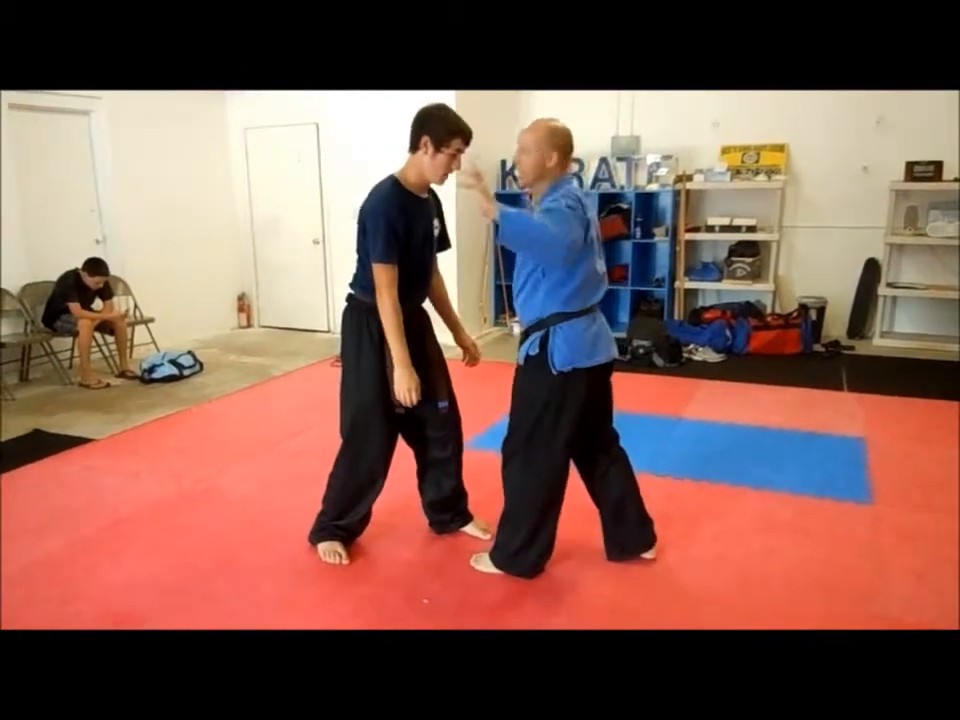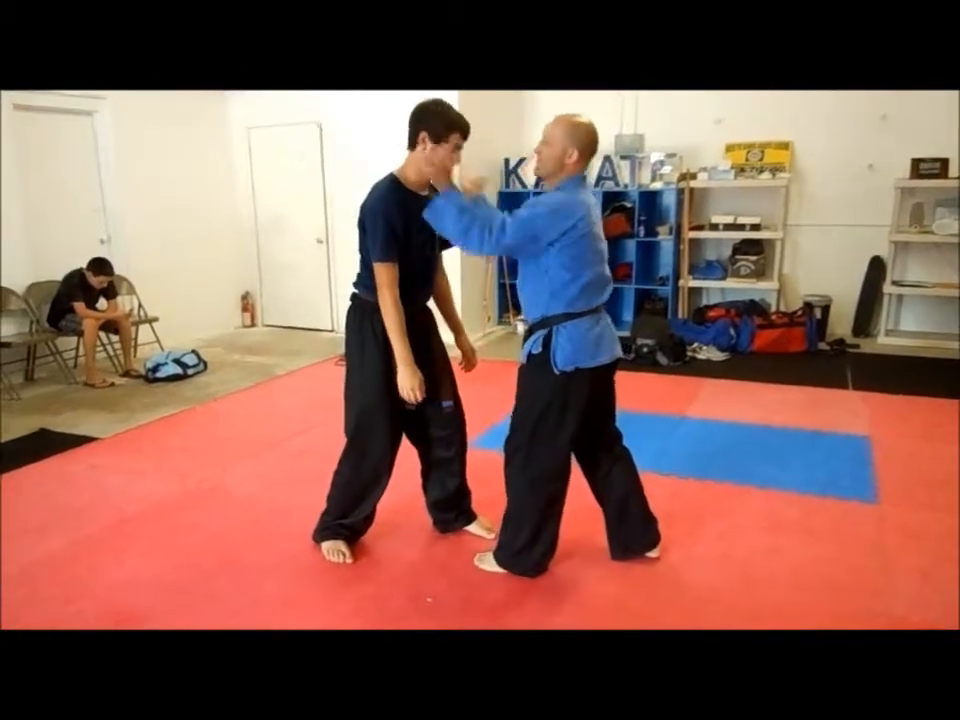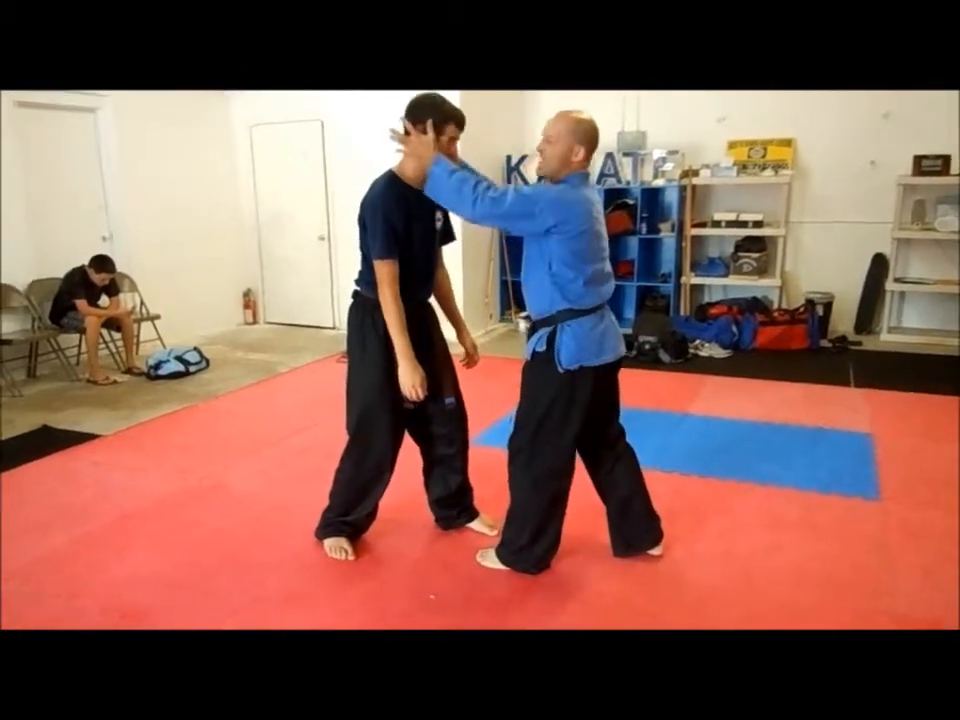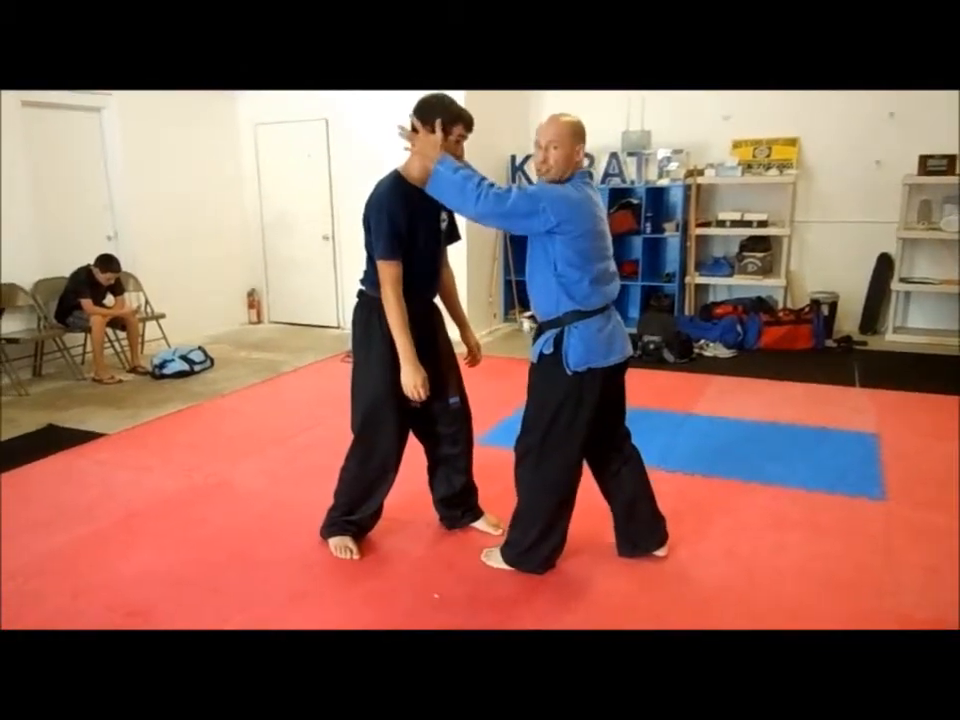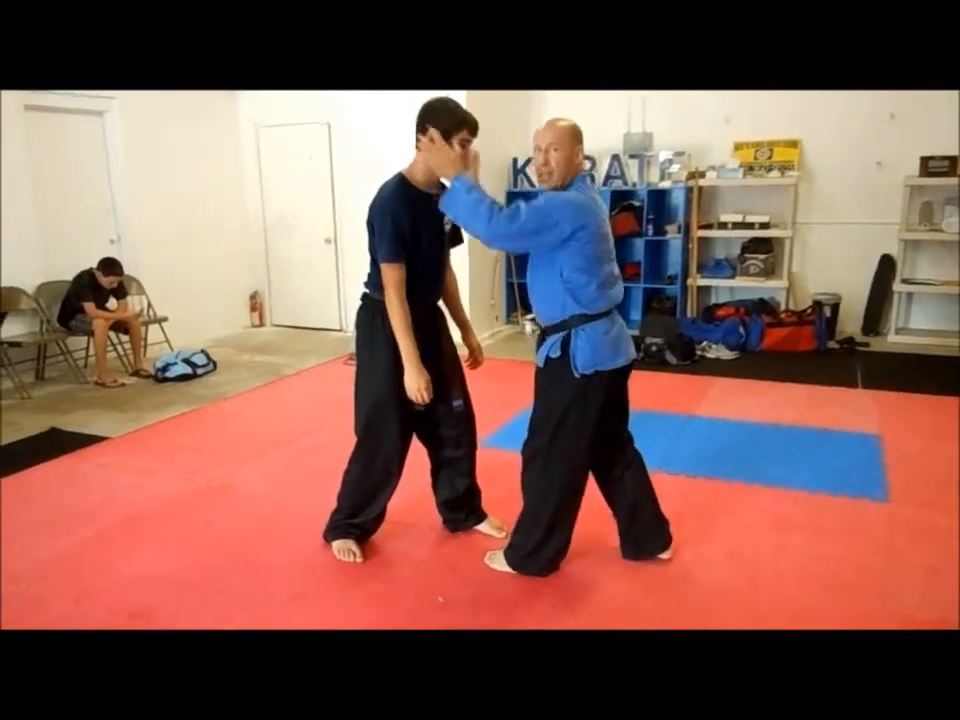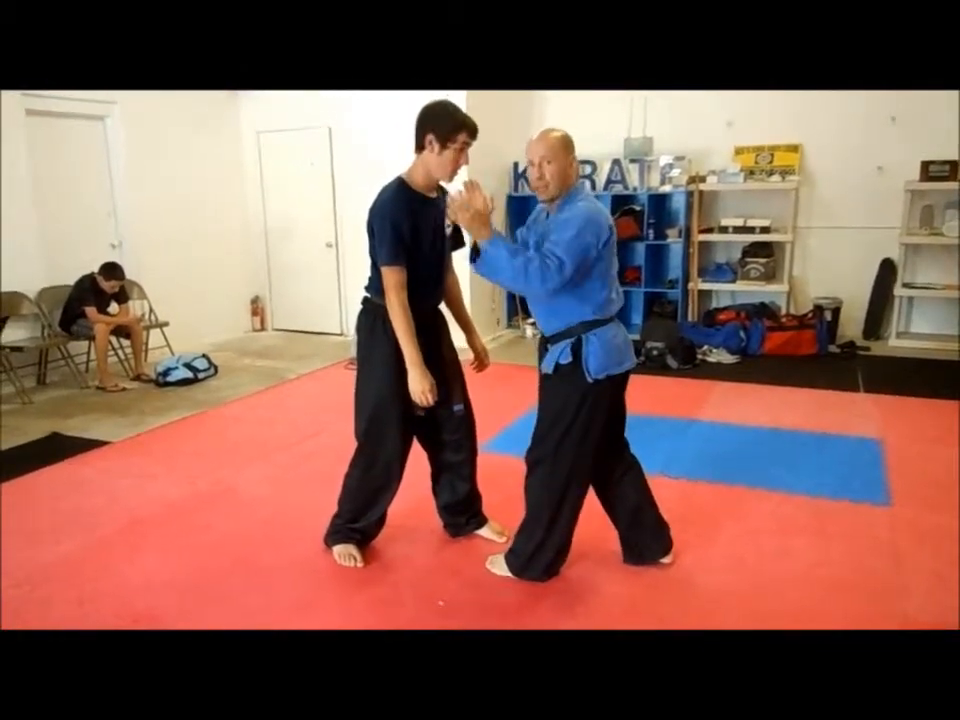
dt=0.3s
person 1, frame 1
left shoulder: (430, 202)
right shoulder: (385, 203)
right elbow: (385, 292)
left wrist: (459, 333)
right wrist: (402, 366)
left hip: (413, 320)
right hip: (372, 326)
left knee: (441, 423)
right knee: (369, 436)
left ankle: (449, 513)
right ankle: (332, 529)
person 1, frame 2
left shoulder: (433, 199)
right shoulder: (384, 201)
right elbow: (386, 290)
left wrist: (460, 334)
right wrist: (405, 364)
left hip: (418, 319)
right hip: (376, 326)
left knee: (445, 423)
right knee: (374, 435)
left ankle: (453, 512)
right ankle: (336, 528)
person 1, frame 3
left shoulder: (433, 194)
right shoulder: (384, 198)
right elbow: (387, 287)
left wrist: (461, 329)
right wrist: (405, 360)
left hip: (419, 316)
right hip: (377, 323)
left knee: (446, 419)
right knee: (375, 433)
left ankle: (455, 509)
right ankle: (338, 525)
person 1, frame 4
left shoulder: (439, 193)
right shoulder: (388, 198)
right elbow: (390, 288)
left wrist: (464, 329)
right wrist: (407, 362)
left hip: (425, 316)
right hip: (382, 323)
left knee: (451, 419)
right knee: (380, 432)
left ankle: (460, 508)
right ankle: (342, 524)
person 1, frame 5
left shoulder: (442, 197)
right shoulder: (393, 201)
right elbow: (393, 290)
left wrist: (466, 332)
right wrist: (411, 364)
left hip: (429, 319)
right hip: (386, 325)
left knee: (455, 422)
right knee: (384, 434)
left ankle: (463, 511)
right ankle: (346, 526)
person 1, frame 6
left shoulder: (442, 201)
right shoulder: (392, 205)
right elbow: (394, 293)
left wrist: (471, 334)
right wrist: (414, 368)
left hip: (430, 322)
right hip: (387, 331)
left knee: (454, 426)
right knee: (384, 439)
left ankle: (463, 515)
right ankle: (347, 532)
person 2, frame 1
left shoulder: (562, 202)
right shoulder: (561, 200)
left elbow: (553, 243)
right elbow: (544, 248)
left wrist: (499, 211)
right wrist: (522, 218)
left hip: (558, 347)
right hip: (587, 341)
left knee: (531, 455)
right knee: (596, 446)
left ankle: (516, 556)
right ankle: (634, 538)
person 2, frame 2
left shoulder: (557, 208)
right shoulder: (574, 201)
left elbow: (489, 237)
right elbow: (514, 233)
left wrist: (443, 191)
right wrist: (469, 198)
left hip: (562, 346)
right hip: (590, 340)
left knee: (533, 455)
right knee: (601, 444)
left ankle: (520, 555)
right ankle: (638, 536)
person 2, frame 3
left shoulder: (558, 201)
right shoulder: (574, 196)
left elbow: (485, 204)
right elbow: (502, 200)
left wrist: (431, 162)
right wrist: (443, 162)
left hip: (565, 344)
right hip: (594, 338)
left knee: (537, 453)
right knee: (604, 442)
left ankle: (522, 551)
right ankle: (640, 533)
person 2, frame 4
left shoulder: (558, 201)
right shoulder: (575, 196)
left elbow: (488, 202)
right elbow: (507, 201)
left wrist: (436, 161)
right wrist: (447, 161)
left hip: (573, 345)
right hip: (600, 340)
left knee: (544, 455)
right knee: (609, 444)
left ankle: (527, 552)
right ankle: (645, 534)
person 2, frame 5
left shoulder: (568, 206)
right shoulder: (572, 200)
left elbow: (499, 229)
right elbow: (516, 225)
left wrist: (456, 179)
right wrist: (469, 181)
left hip: (577, 349)
right hip: (601, 343)
left knee: (551, 456)
right knee: (610, 447)
left ankle: (530, 554)
right ankle: (649, 537)
person 2, frame 6
left shoulder: (585, 217)
right shoulder: (545, 215)
left elbow: (542, 276)
right elbow: (520, 263)
left wrist: (483, 235)
right wrist: (484, 232)
left hip: (585, 355)
right hip: (576, 351)
left knee: (554, 462)
right knee: (606, 454)
left ankle: (532, 559)
right ankle: (649, 542)
